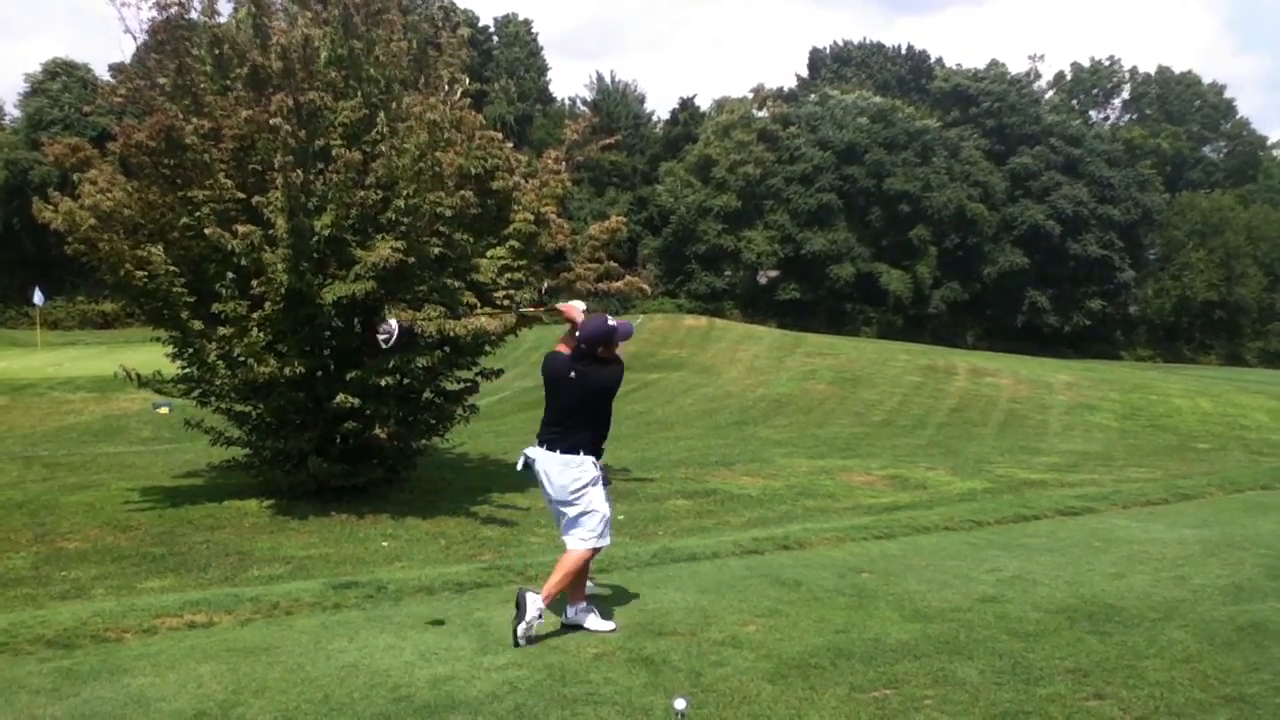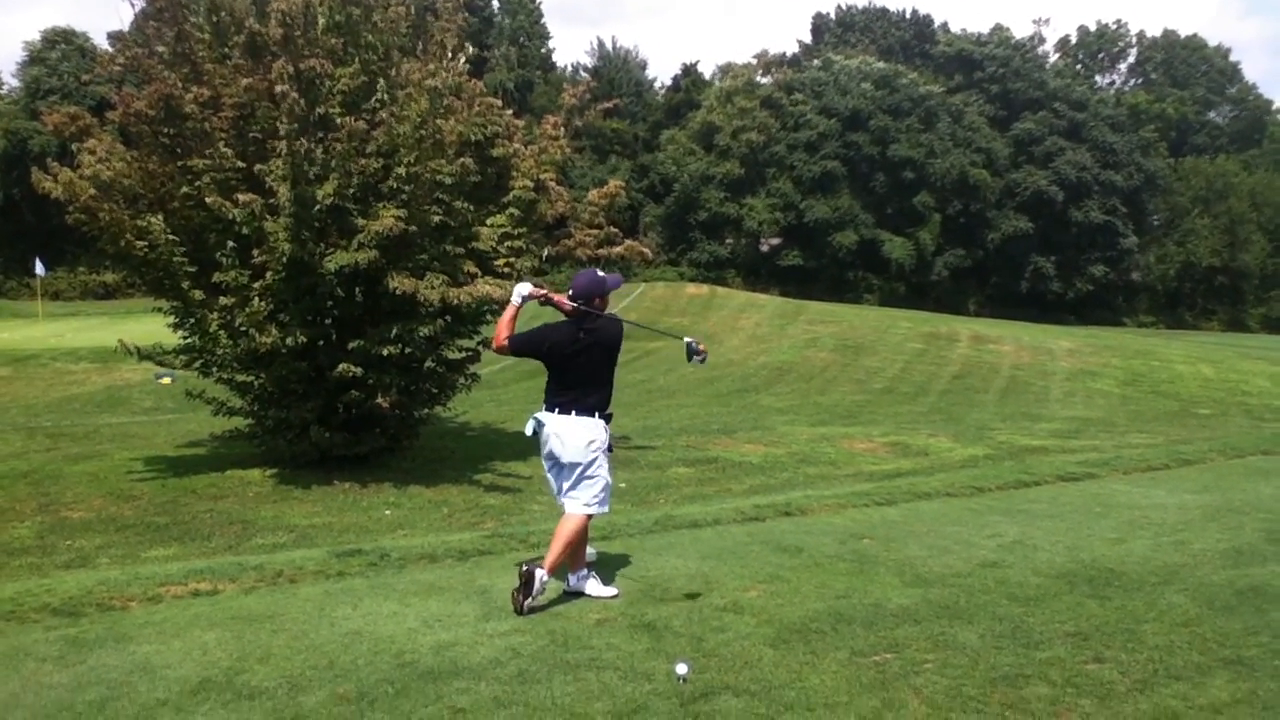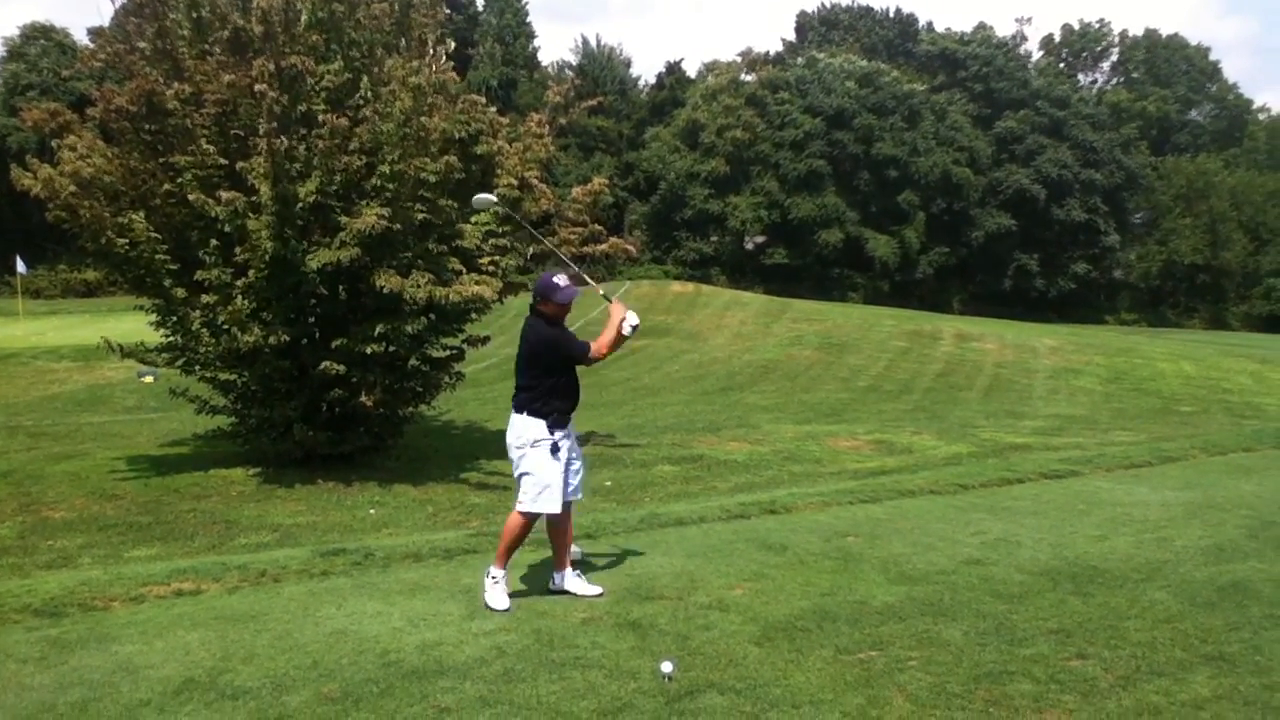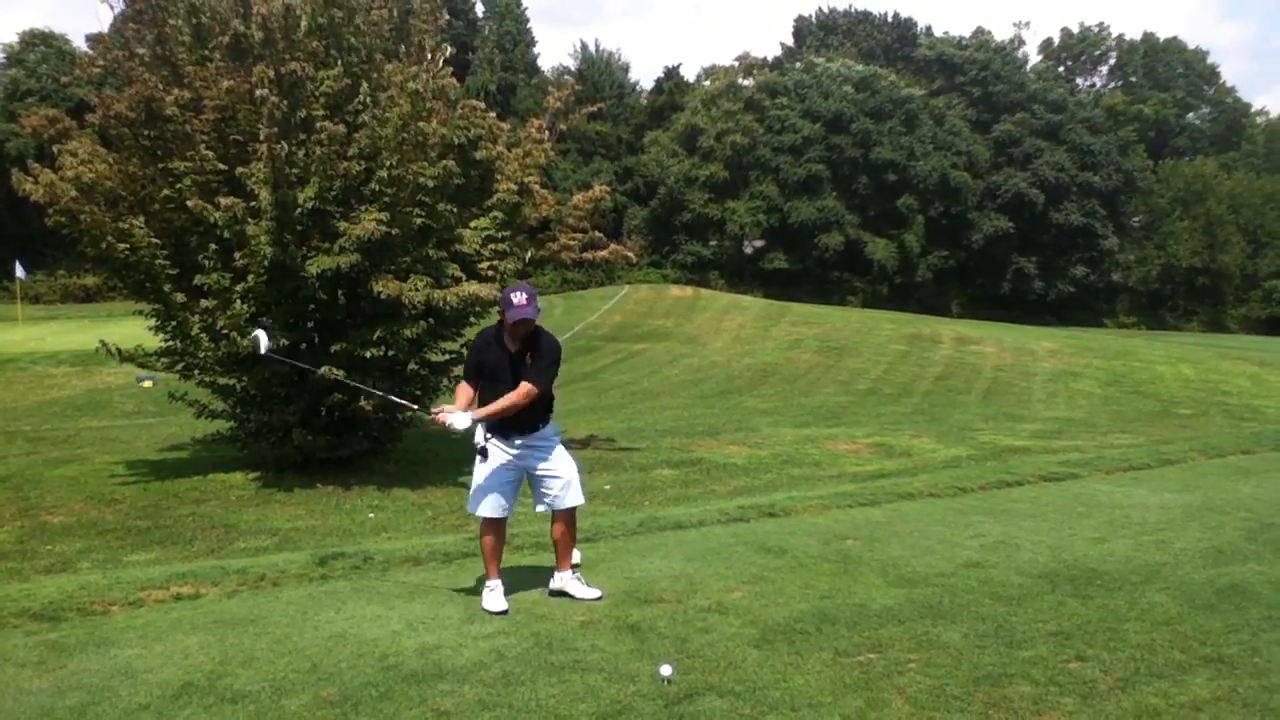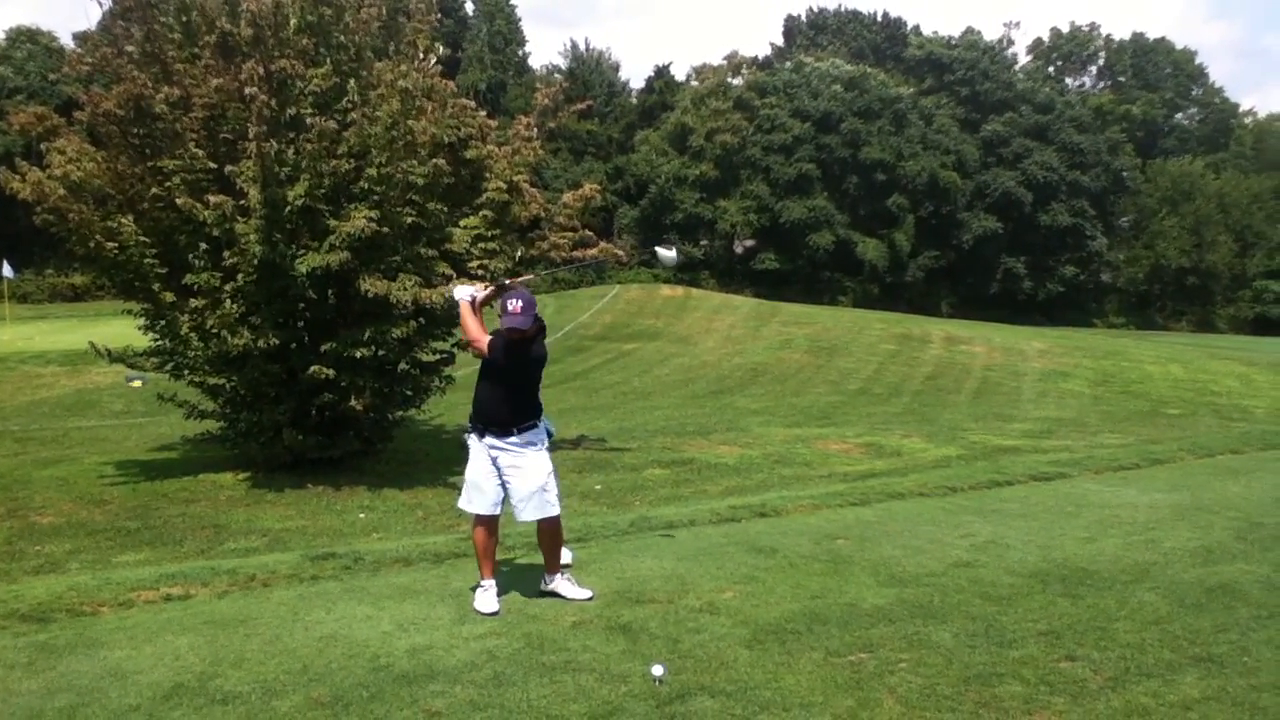
dt=0.5s
person 1, frame 1
left shoulder: (554, 365)
right shoulder: (606, 377)
right elbow: (613, 359)
left wrist: (576, 321)
right wrist: (579, 318)
left hip: (548, 458)
right hip: (576, 467)
left knee: (580, 536)
right knee: (587, 542)
left ankle: (577, 607)
right ankle: (537, 601)
person 1, frame 2
left shoulder: (551, 334)
right shoulder: (610, 329)
left elbow: (499, 344)
right elbow: (588, 313)
left wrist: (516, 302)
right wrist: (550, 297)
left hip: (551, 425)
right hip: (586, 430)
left knee: (575, 503)
right knee: (582, 506)
left ankle: (578, 575)
right ankle: (540, 572)
person 1, frame 3
left shoulder: (549, 327)
right shoulder: (543, 335)
left elbow: (585, 351)
right elbow: (596, 352)
left wrist: (620, 328)
right wrist: (616, 315)
left hip: (556, 429)
right hip: (536, 431)
left knee: (562, 502)
right knee: (533, 506)
left ankle: (563, 573)
right ankle: (496, 574)
person 1, frame 4
left shoulder: (548, 346)
right shoulder: (484, 341)
left elbow: (524, 395)
right elbow: (470, 382)
left wrist: (475, 416)
right wrist: (458, 410)
left hip: (540, 438)
right hip: (496, 440)
left knee: (566, 504)
right knee: (492, 515)
left ankle: (564, 575)
right ankle: (493, 583)
person 1, frame 5
left shoulder: (531, 350)
right shoulder: (507, 337)
left elbow: (476, 340)
right elbow: (478, 344)
left wrist: (464, 301)
right wrist: (477, 304)
left hip: (522, 442)
right hip: (484, 439)
left knee: (546, 513)
right knee: (484, 514)
left ankle: (554, 577)
right ankle: (487, 584)
